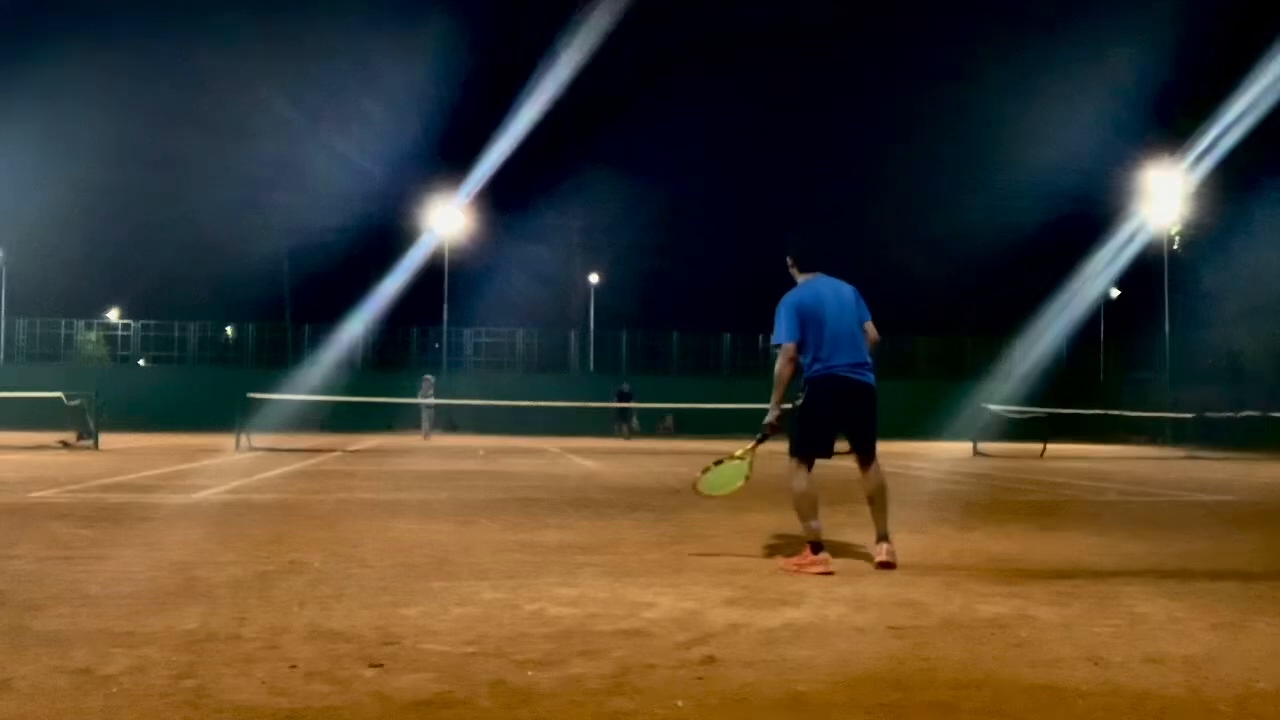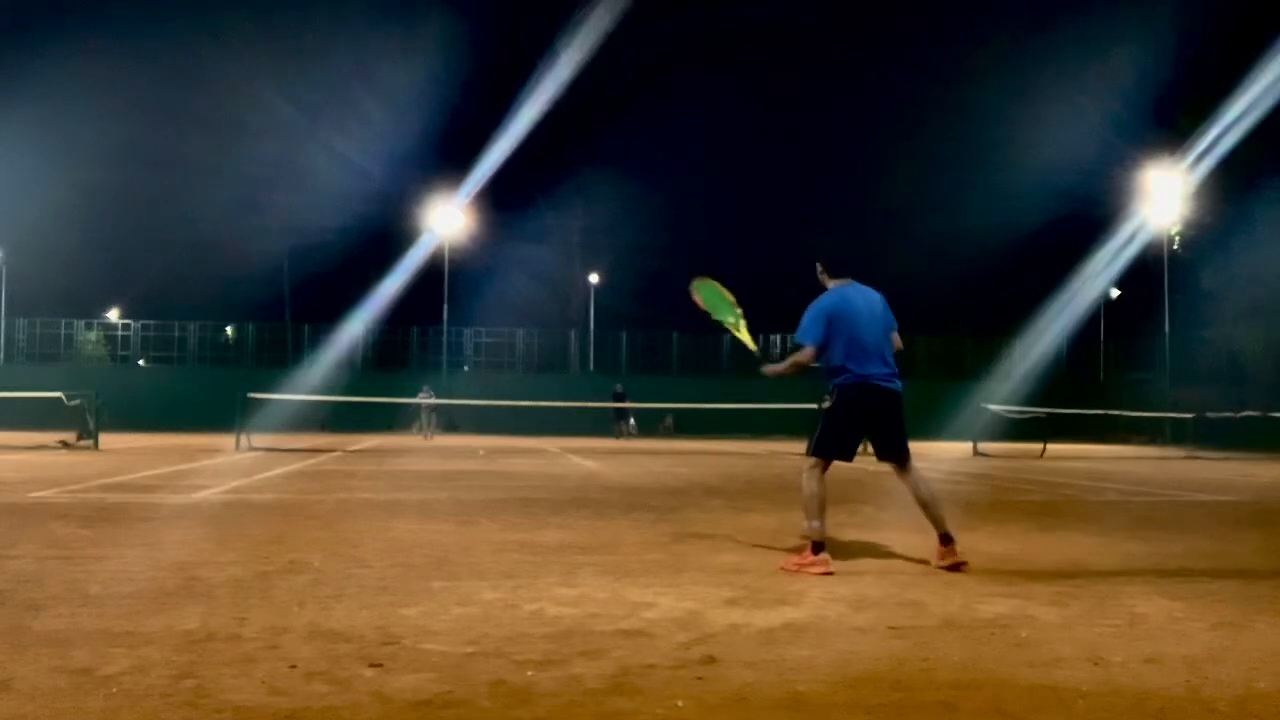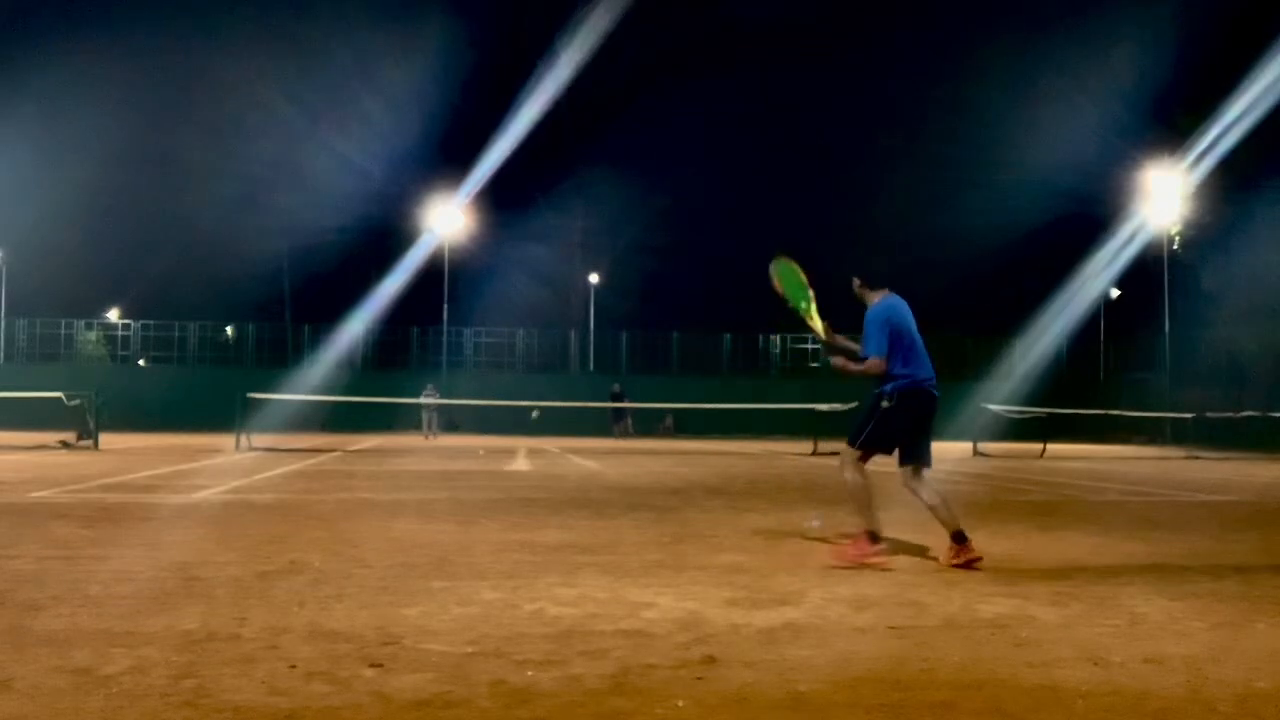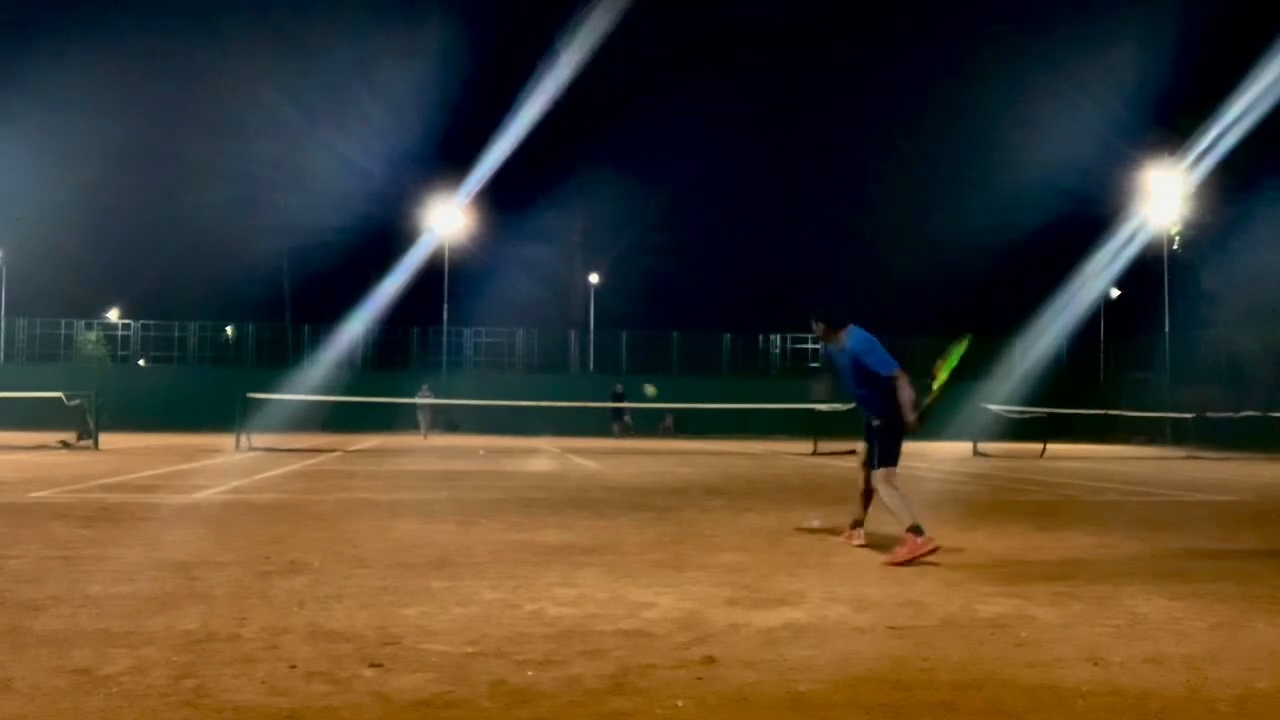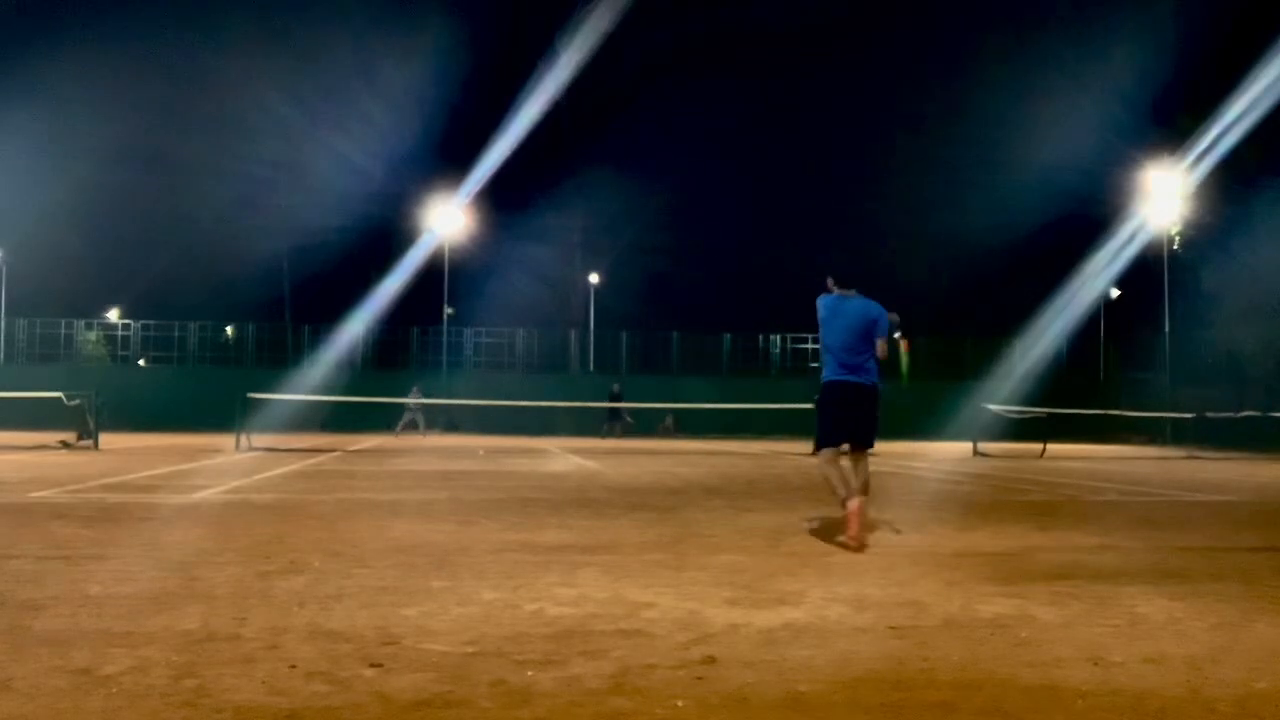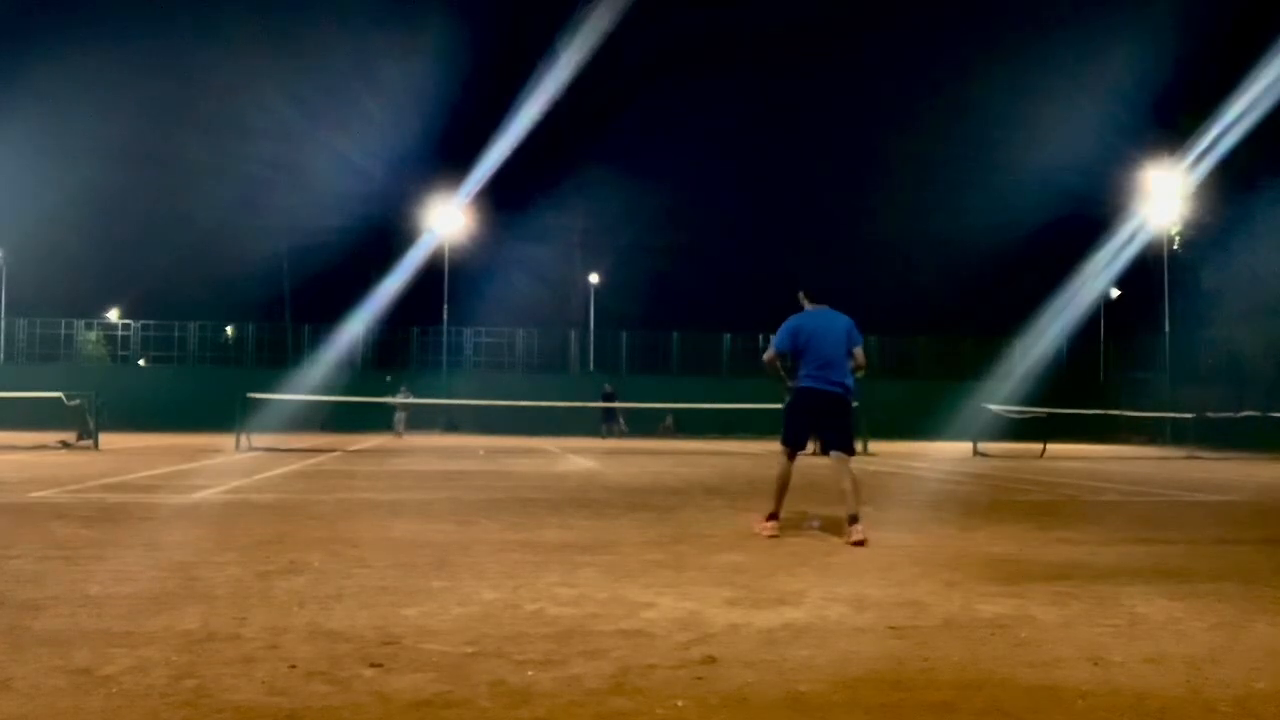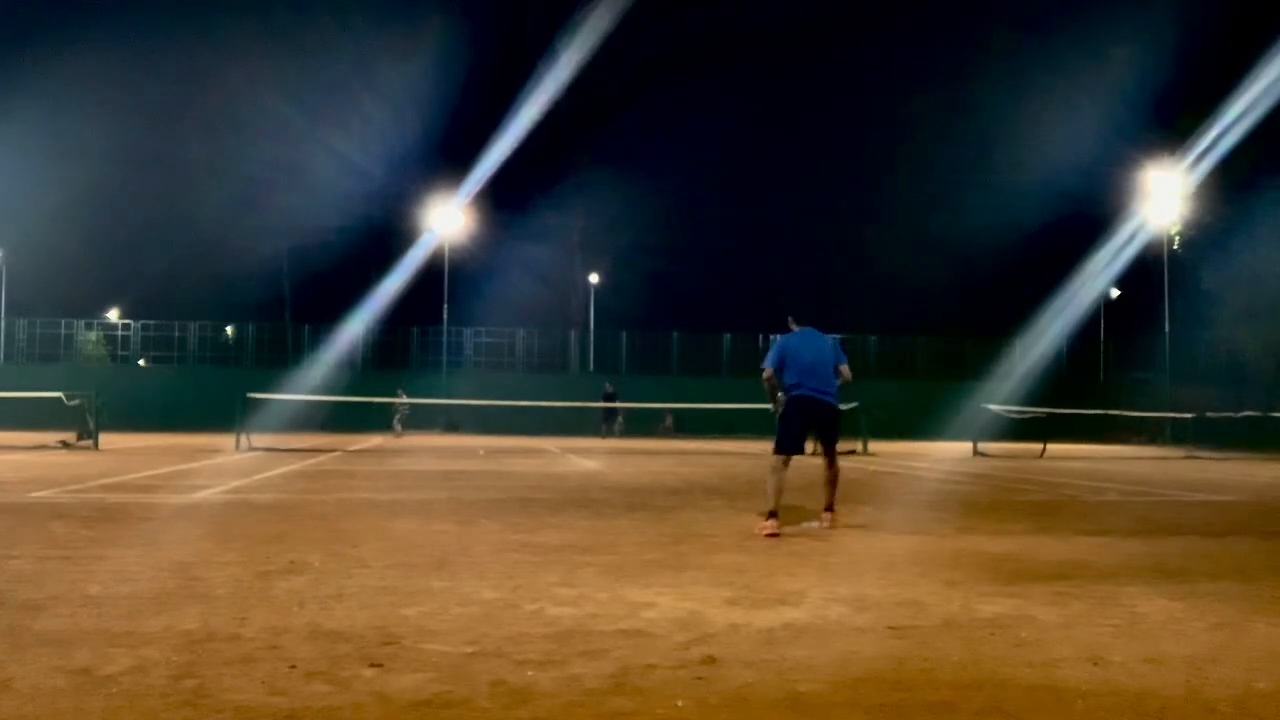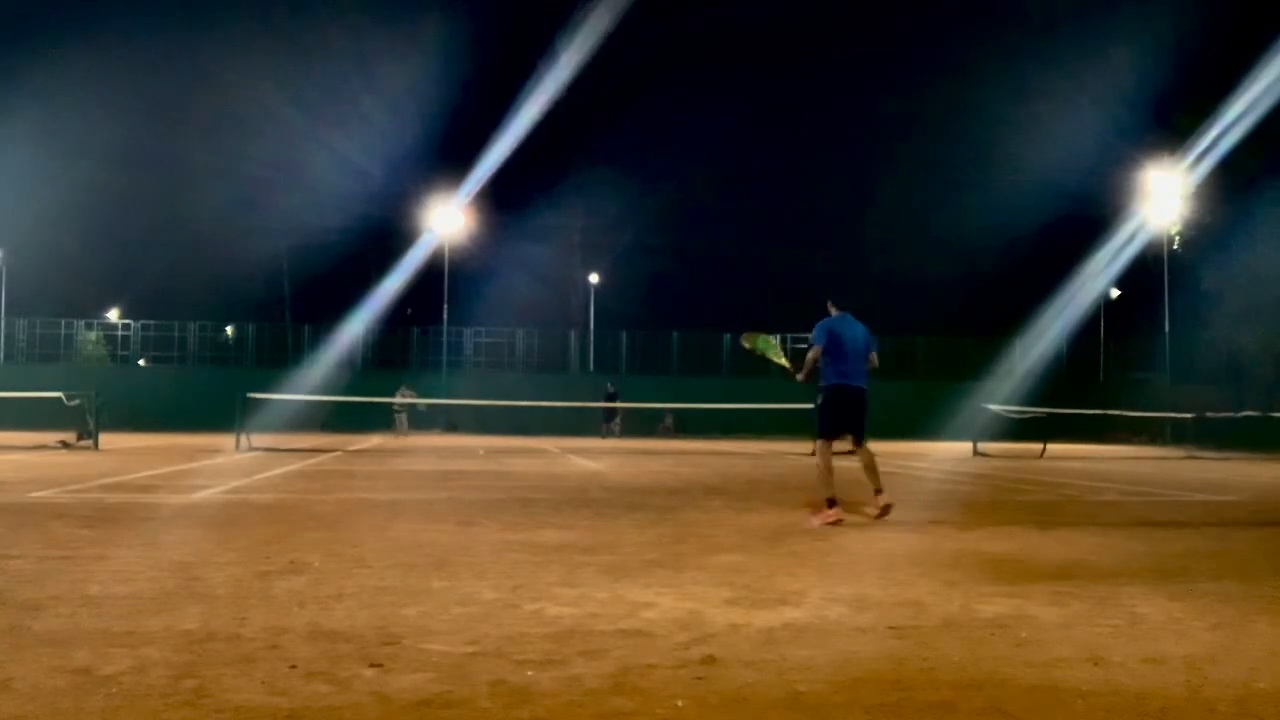
dt=0.5s
person 1, frame 1
left shoulder: (792, 300)
right shoulder: (848, 290)
left elbow: (788, 356)
right elbow: (872, 336)
left wrist: (775, 407)
left hip: (822, 386)
right hip: (862, 384)
left knee: (800, 465)
right knee: (868, 461)
left ankle: (815, 552)
right ankle: (884, 544)
person 1, frame 2
left shoulder: (822, 306)
right shoulder: (876, 298)
left elbow: (806, 357)
right elbow: (896, 345)
left wrist: (777, 369)
left hip: (850, 393)
right hip: (888, 391)
left knee: (813, 468)
right knee: (904, 467)
left ankle: (816, 553)
right ankle: (947, 545)
person 1, frame 3
left shoulder: (877, 313)
right shoulder: (894, 303)
left elbow: (876, 366)
left wrist: (844, 366)
right wrist: (837, 341)
left hip: (901, 395)
right hip: (923, 395)
left knee: (851, 460)
right knee: (914, 477)
left ankle: (871, 541)
right ankle: (962, 545)
person 1, frame 4
left shoulder: (858, 348)
right shoulder: (835, 346)
left elbow: (899, 379)
left wrist: (908, 411)
left hip: (888, 413)
right hip: (879, 412)
left knee: (881, 479)
right knee: (870, 467)
left ankle: (918, 538)
right ankle: (857, 528)
person 1, frame 5
left shoulder: (824, 302)
right shoulder: (875, 310)
right elbow: (882, 353)
left hip: (834, 387)
right hip: (866, 389)
left knee: (827, 456)
right knee: (859, 457)
left ankle: (849, 502)
right ankle: (856, 528)
person 1, frame 6
left shoulder: (795, 322)
right shoulder: (846, 322)
left elbow: (769, 357)
right elbow: (860, 362)
left wrist: (786, 380)
left hip: (806, 394)
right hip: (838, 397)
left knee: (787, 456)
right knee: (842, 463)
left ankle: (772, 520)
right ankle: (854, 524)
person 1, frame 7
left shoulder: (785, 342)
right shoulder: (829, 342)
left elbow: (768, 376)
right elbow: (846, 376)
left wrist: (775, 401)
left hip: (798, 403)
right hip: (828, 406)
left knee: (779, 462)
right knee: (830, 457)
left ankle: (772, 520)
right ankle: (828, 512)
person 1, frame 8
left shoulder: (825, 326)
right shoulder: (862, 329)
left elbow: (815, 353)
right elbow: (873, 363)
left wrist: (803, 374)
left hip: (834, 390)
right hip: (858, 391)
left knee: (823, 447)
right knee: (860, 445)
left ankle: (832, 508)
right ankle: (880, 496)
